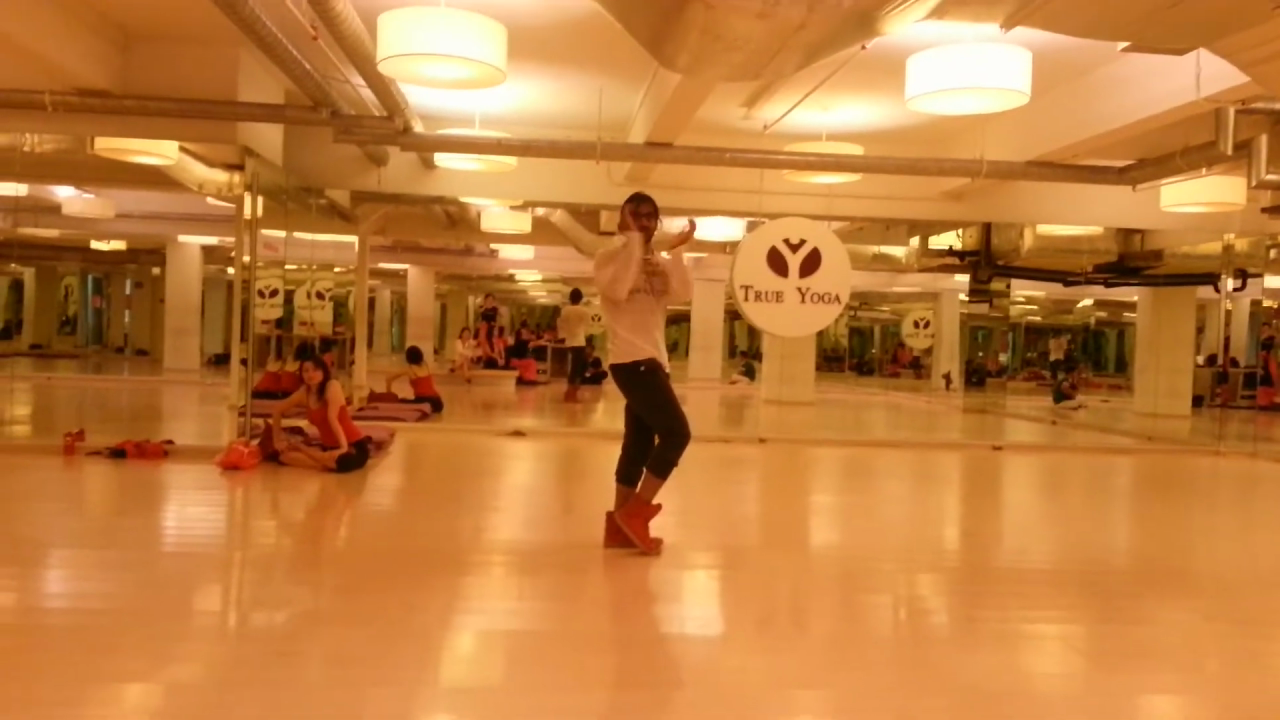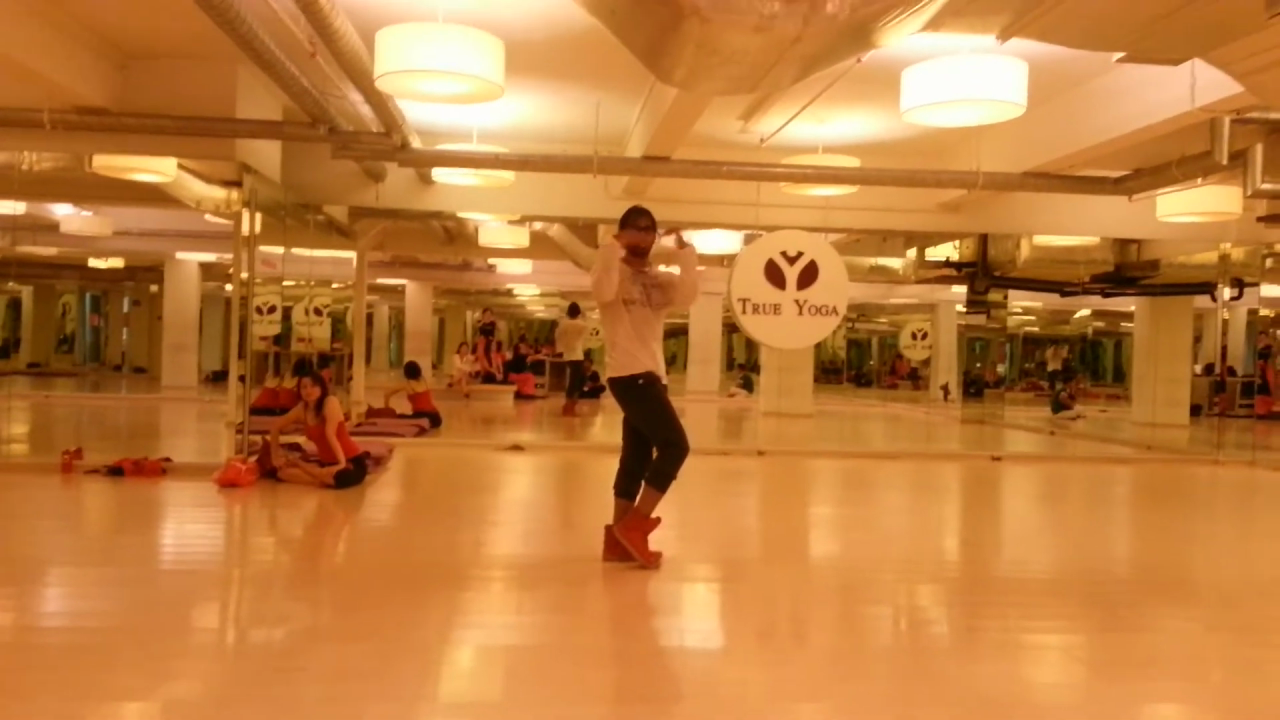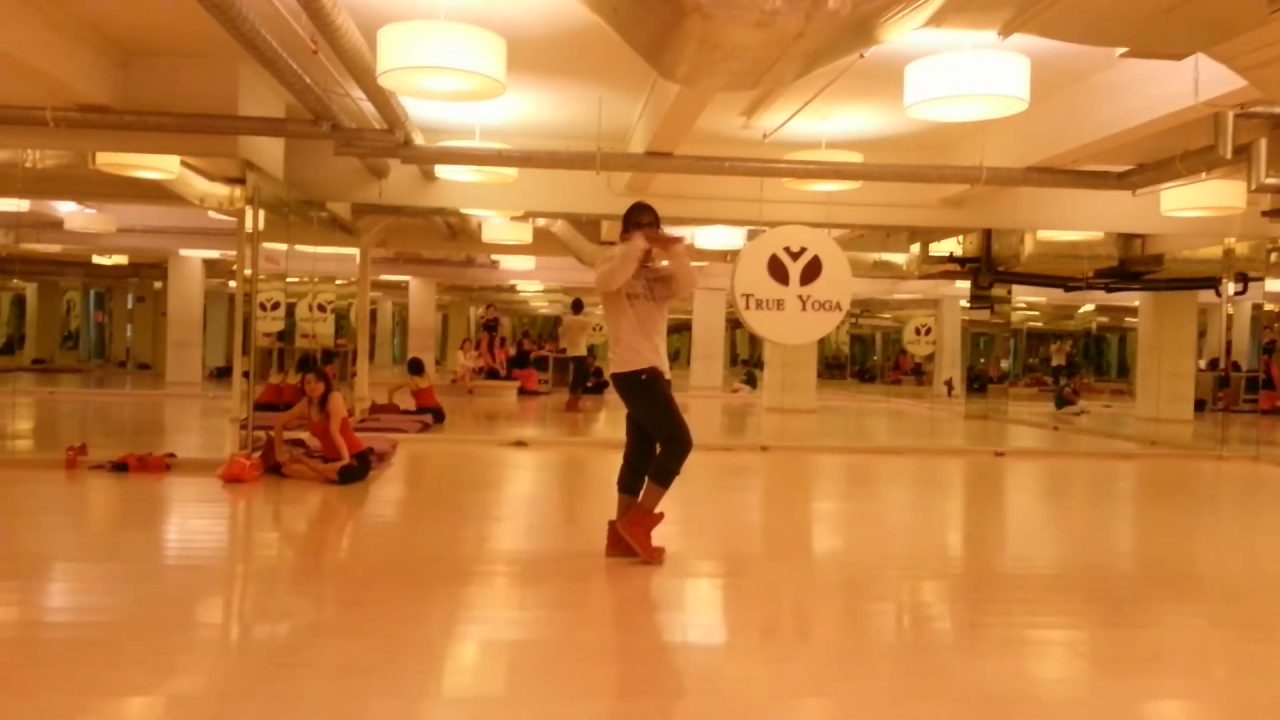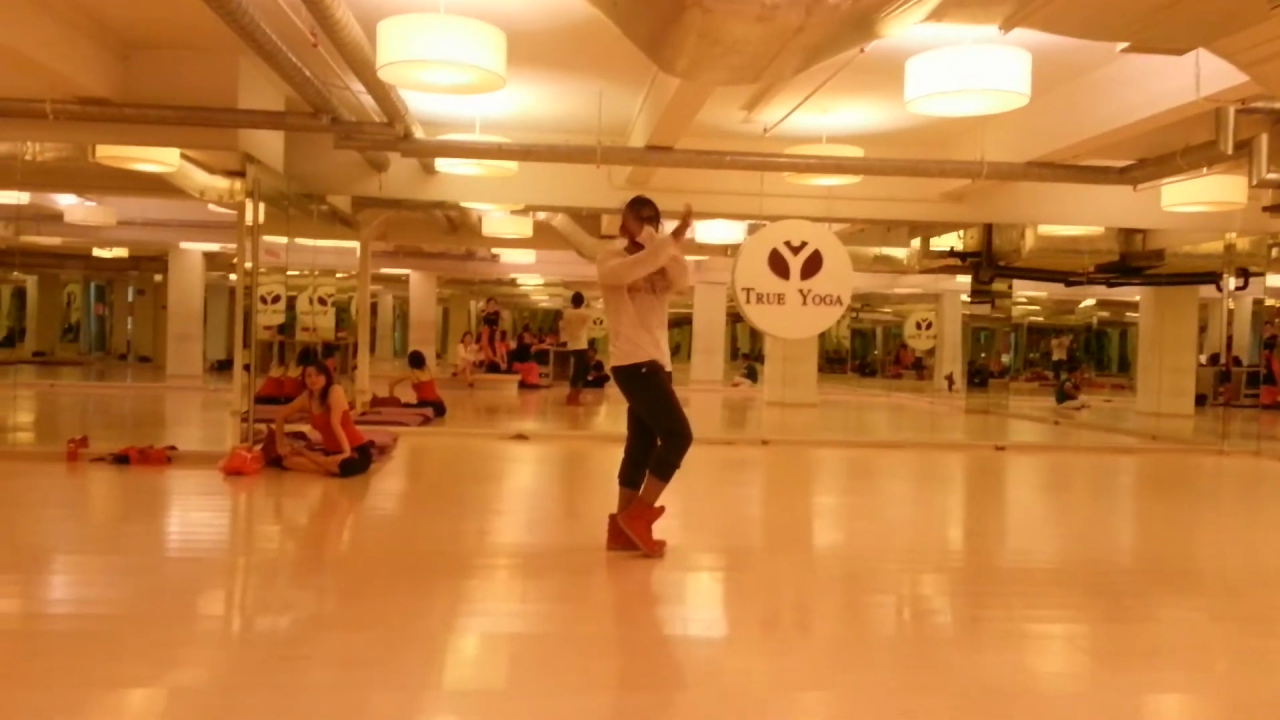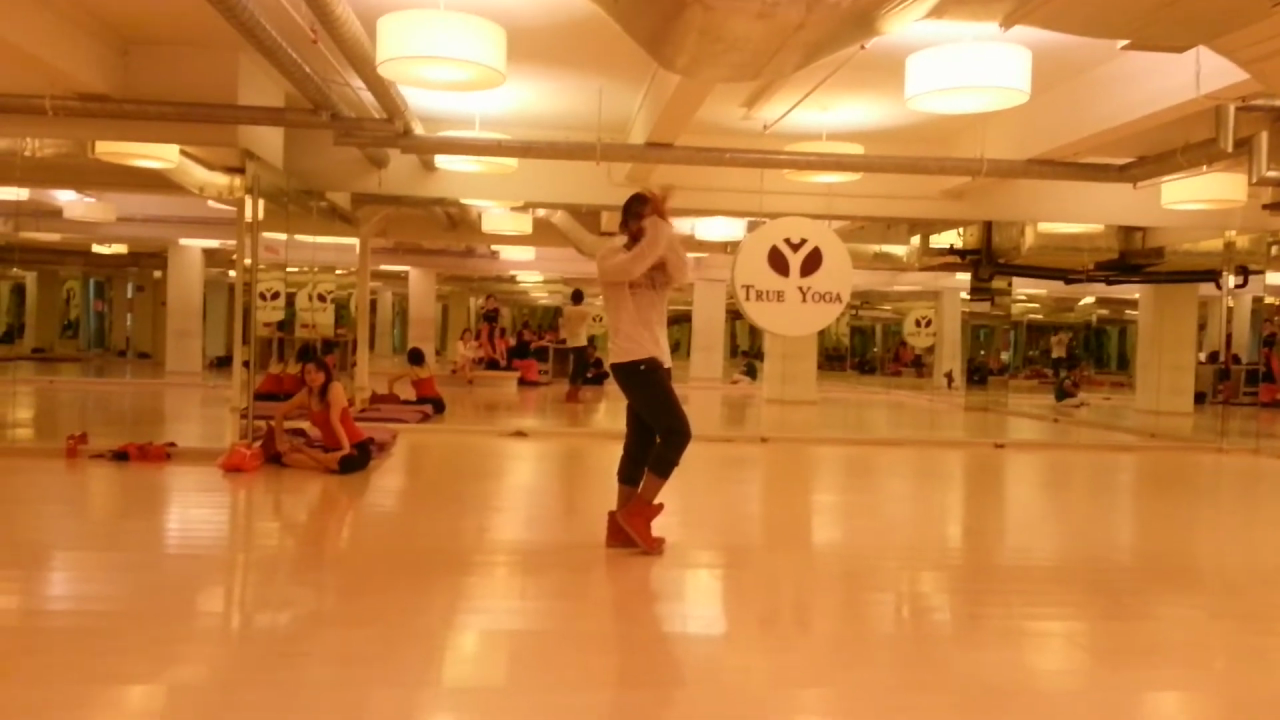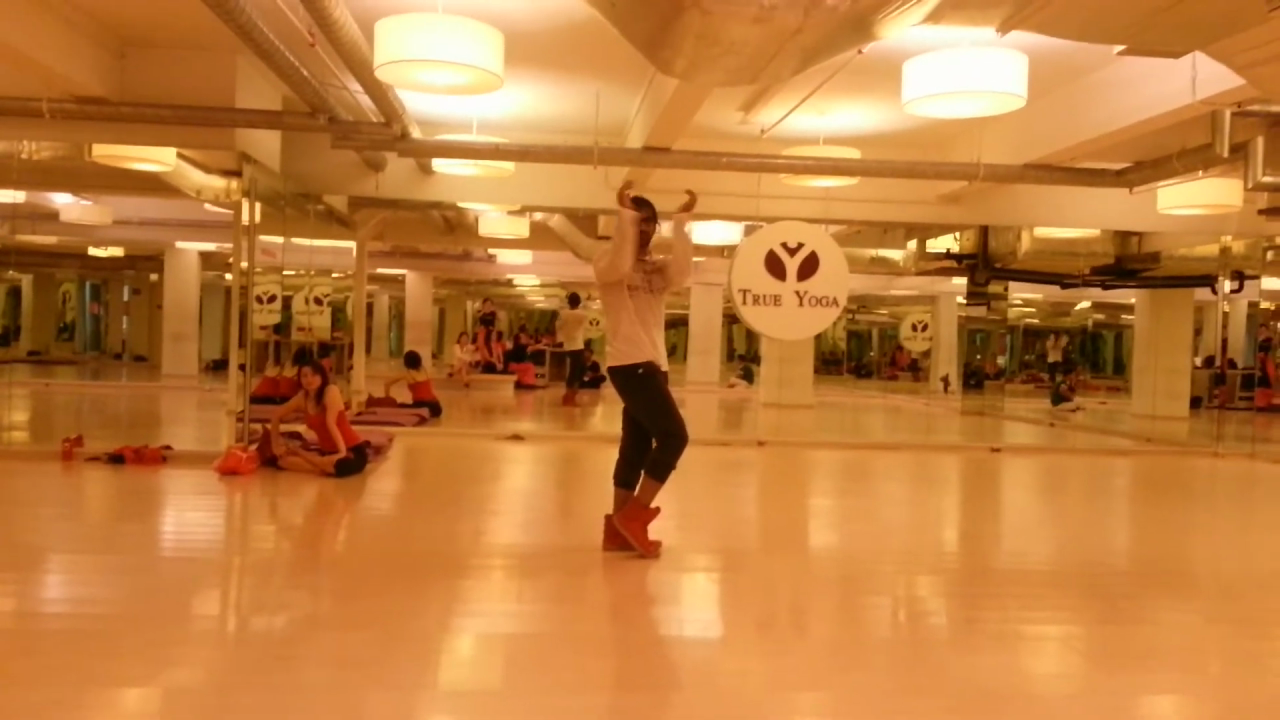
dt=0.1s
person 1, frame 1
left shoulder: (665, 266)
right shoulder: (609, 256)
left elbow: (682, 292)
right elbow: (616, 289)
left wrist: (680, 250)
right wrist: (630, 239)
left hip: (655, 362)
right hip: (630, 361)
left knee: (639, 444)
right knee: (676, 432)
left ankle: (619, 524)
right ankle: (636, 510)
person 1, frame 2
left shoulder: (663, 280)
right shoulder: (610, 270)
left elbow: (687, 297)
right elbow: (603, 292)
left wrist: (687, 255)
right wrist: (614, 247)
left hip: (653, 375)
right hip: (629, 374)
left knee: (637, 457)
right knee: (674, 445)
left ankle: (619, 537)
right ankle: (635, 524)
person 1, frame 3
left shoulder: (665, 272)
right shoulder: (613, 264)
left elbow: (684, 285)
right elbow: (608, 282)
left wrist: (676, 248)
right wrist: (635, 243)
left hip: (654, 370)
right hip: (632, 369)
left knee: (641, 452)
right knee: (678, 441)
left ankle: (622, 531)
right ankle: (639, 520)
person 1, frame 4
left shoulder: (660, 264)
right shoulder: (613, 260)
left elbow: (680, 277)
right elbow: (627, 270)
left wrist: (659, 239)
right wrist: (664, 242)
left hip: (657, 363)
right hip: (632, 363)
left knee: (642, 446)
right knee: (677, 435)
left ankle: (621, 527)
right ankle: (638, 514)
person 1, frame 5
left shoulder: (664, 263)
right shoulder: (611, 257)
left elbow: (678, 274)
right elbow: (634, 266)
left wrist: (659, 225)
right wrist: (653, 222)
left hip: (655, 360)
right hip: (631, 361)
left knee: (640, 443)
right knee: (677, 432)
left ankle: (622, 522)
right ankle: (638, 511)
person 1, frame 6
left shoulder: (661, 267)
right shoulder: (610, 262)
left elbow: (681, 271)
right elbow: (618, 264)
left wrist: (681, 222)
right wrist: (626, 212)
left hip: (655, 364)
right hip: (629, 364)
left knee: (637, 448)
right knee: (673, 435)
left ankle: (619, 525)
right ankle: (634, 515)
